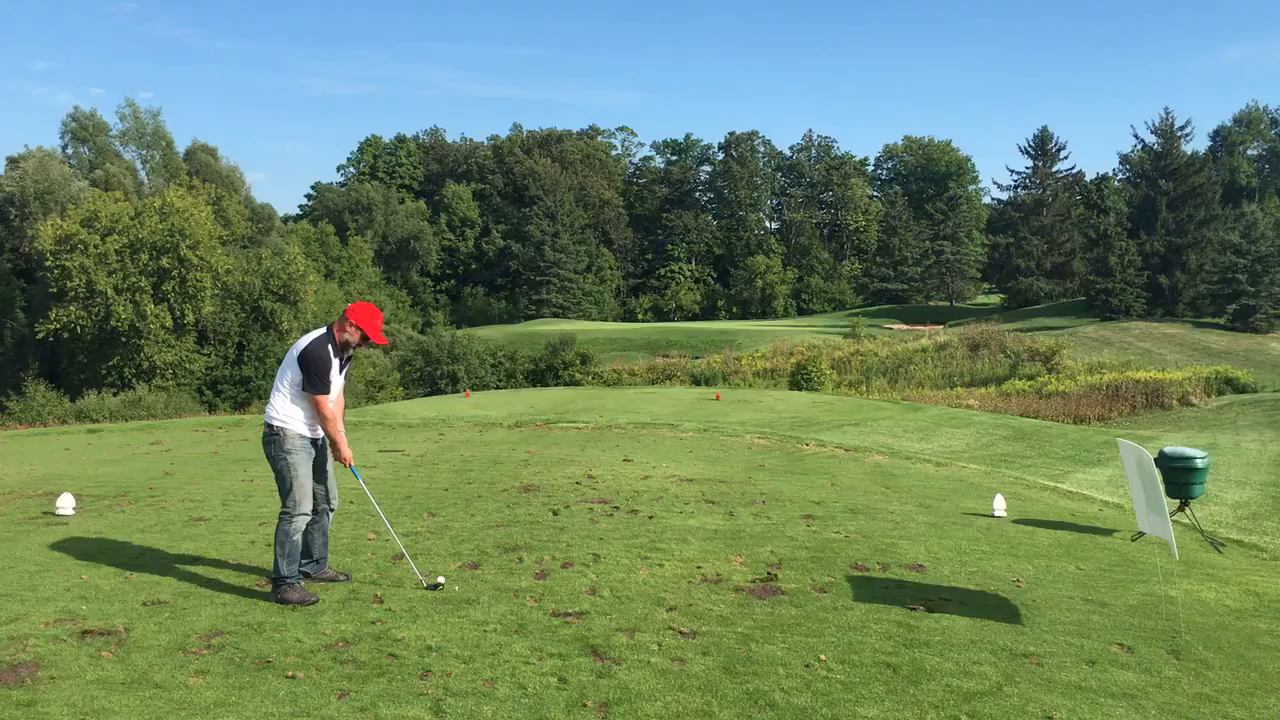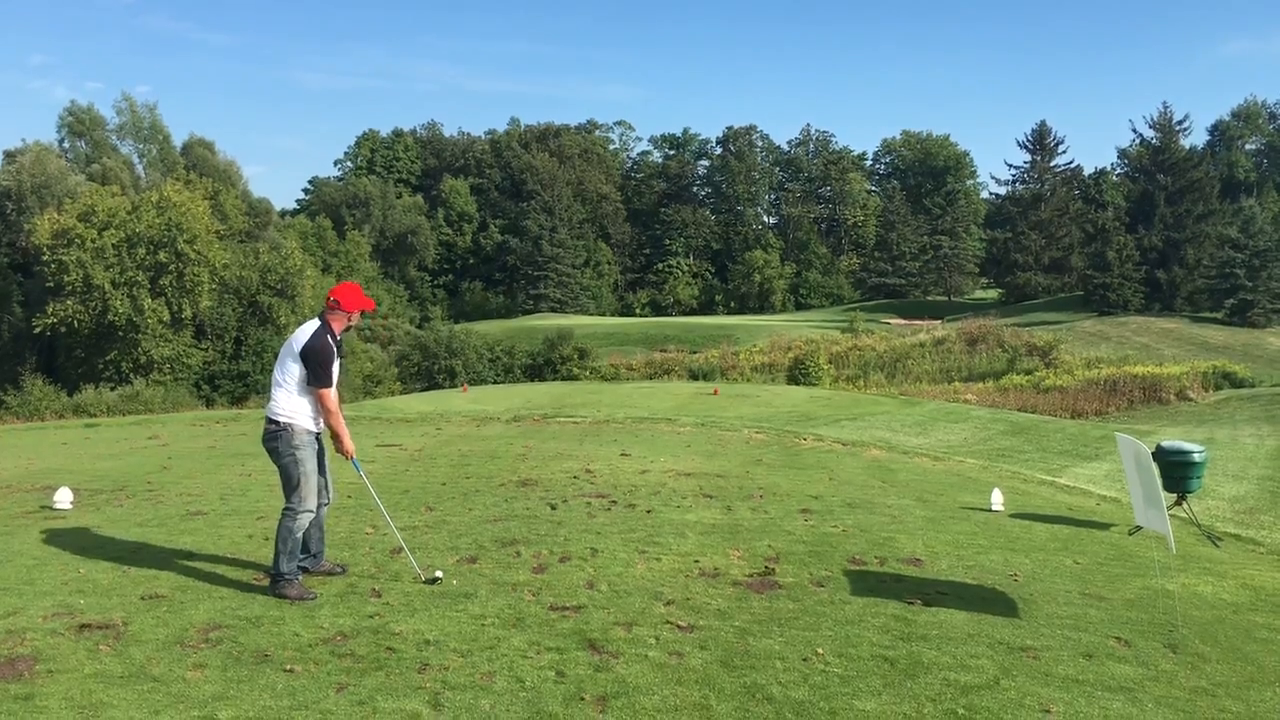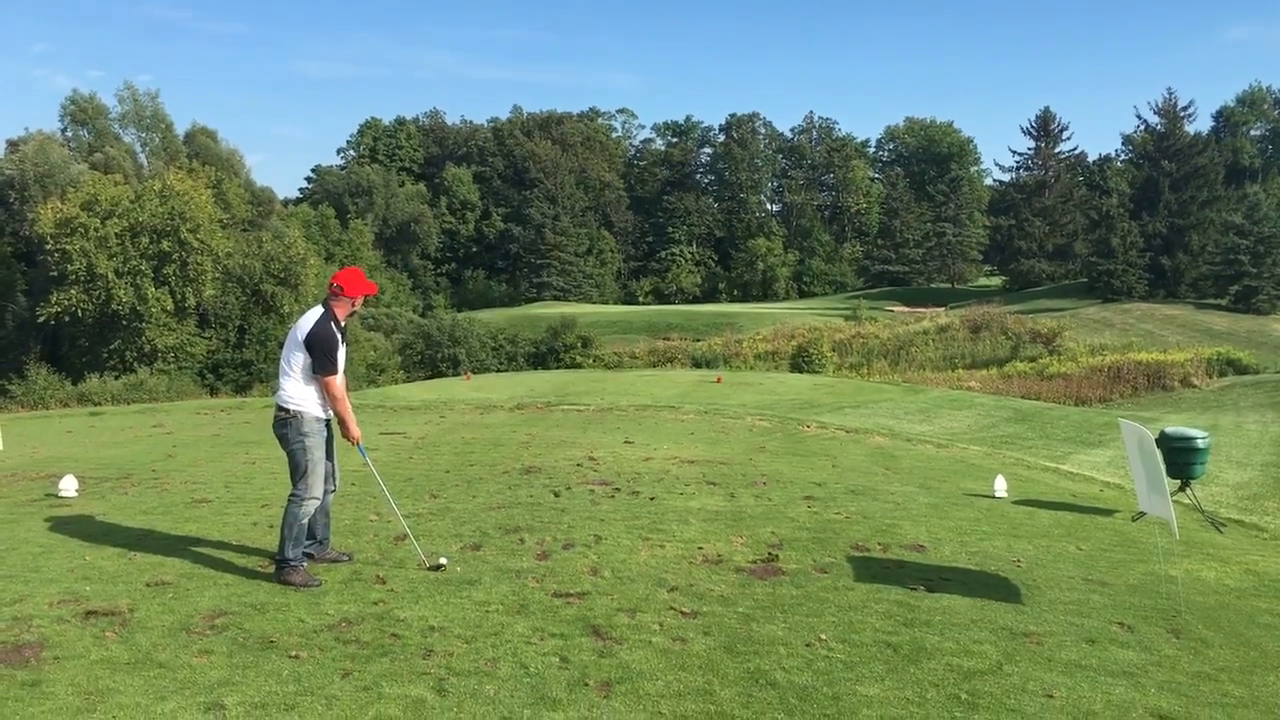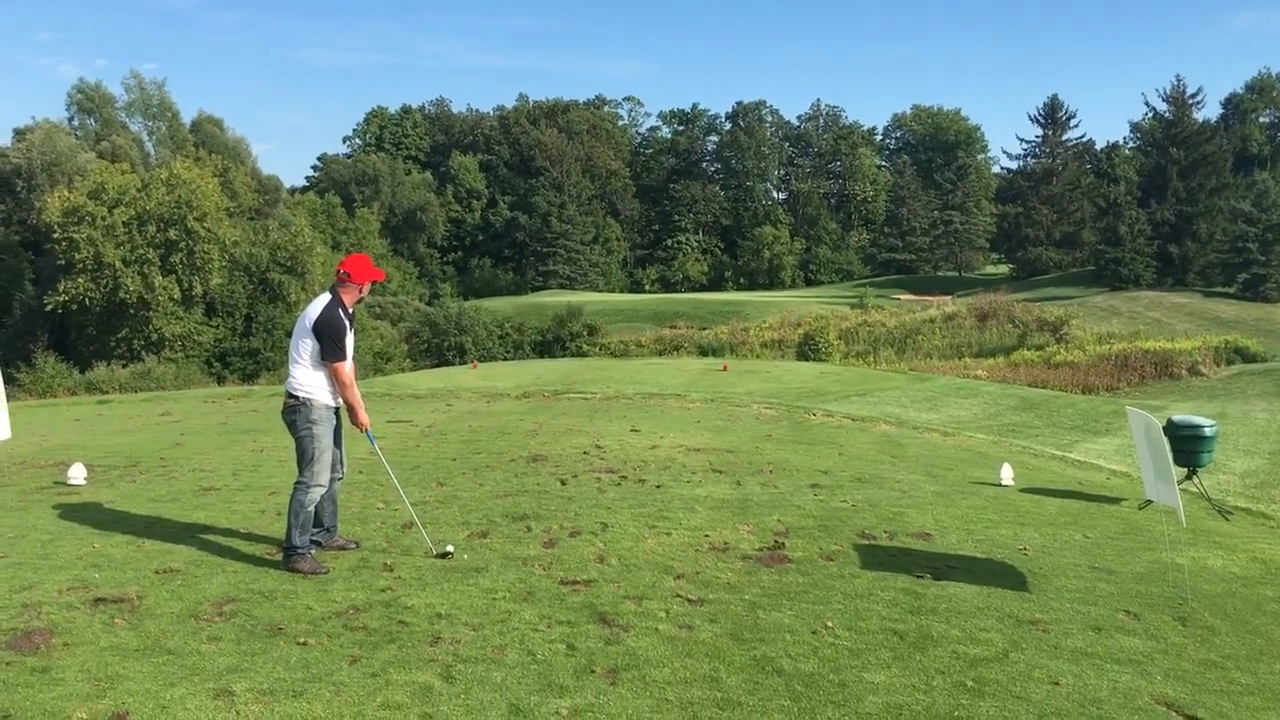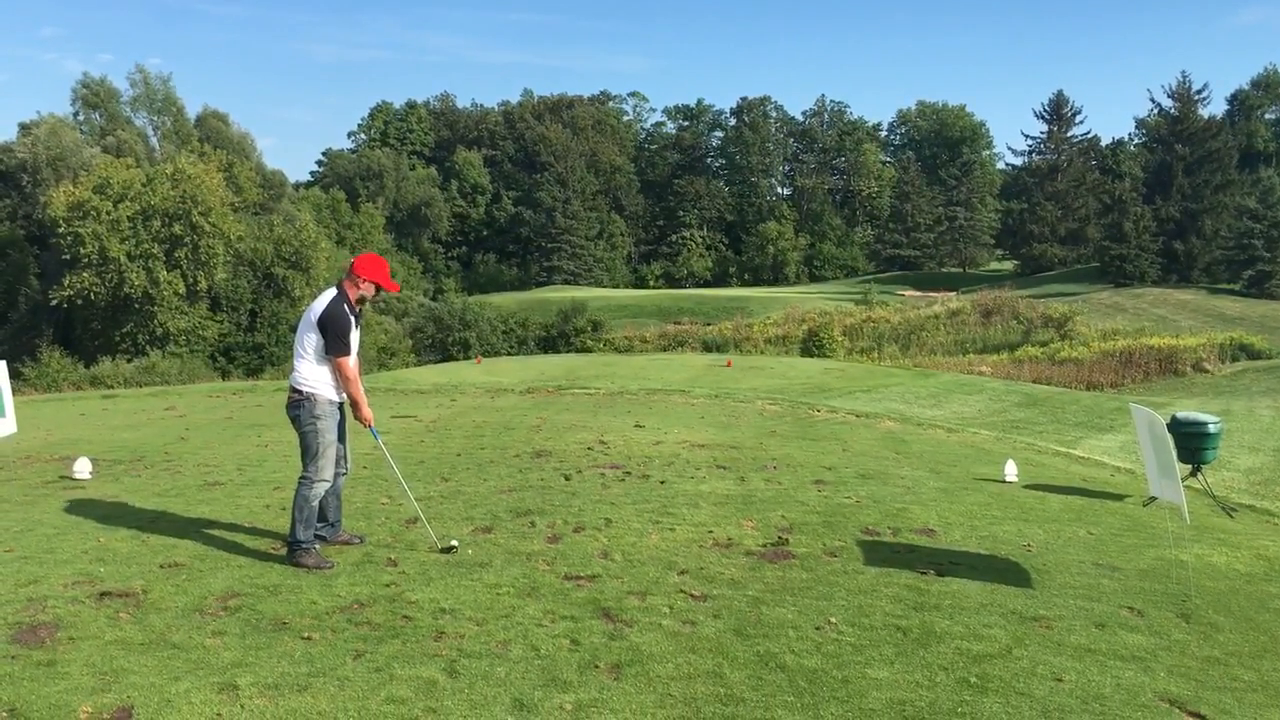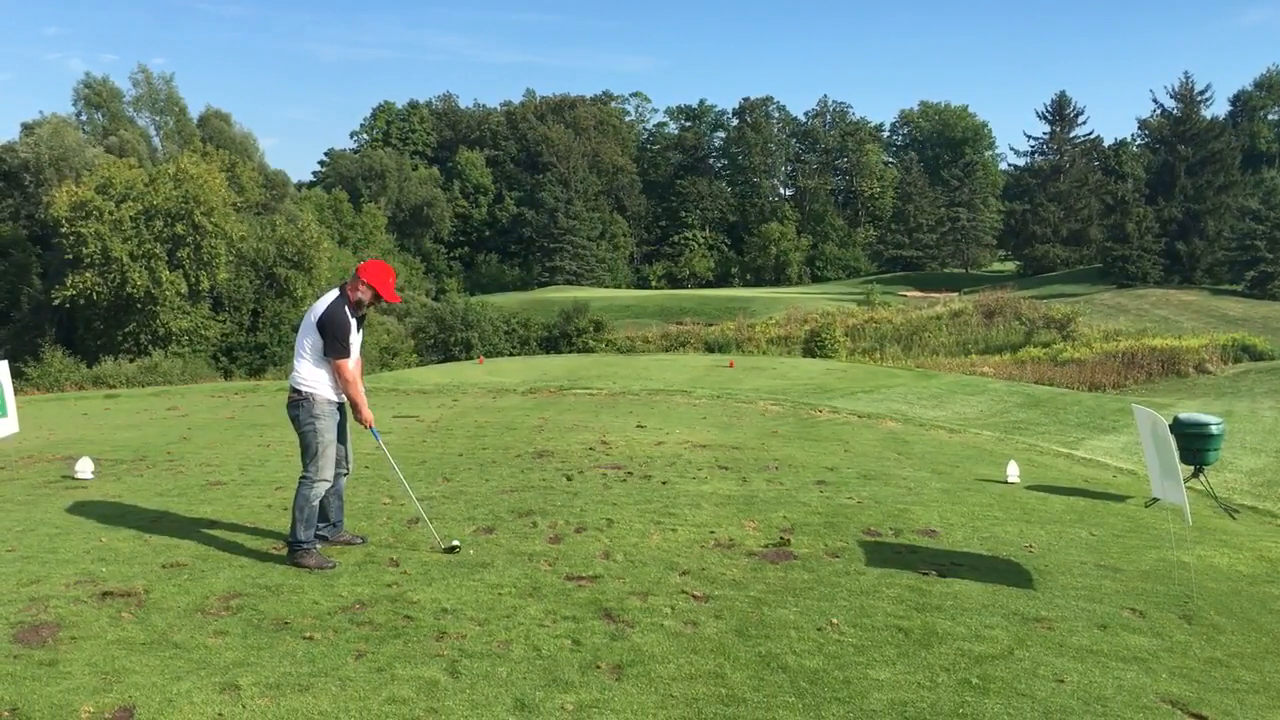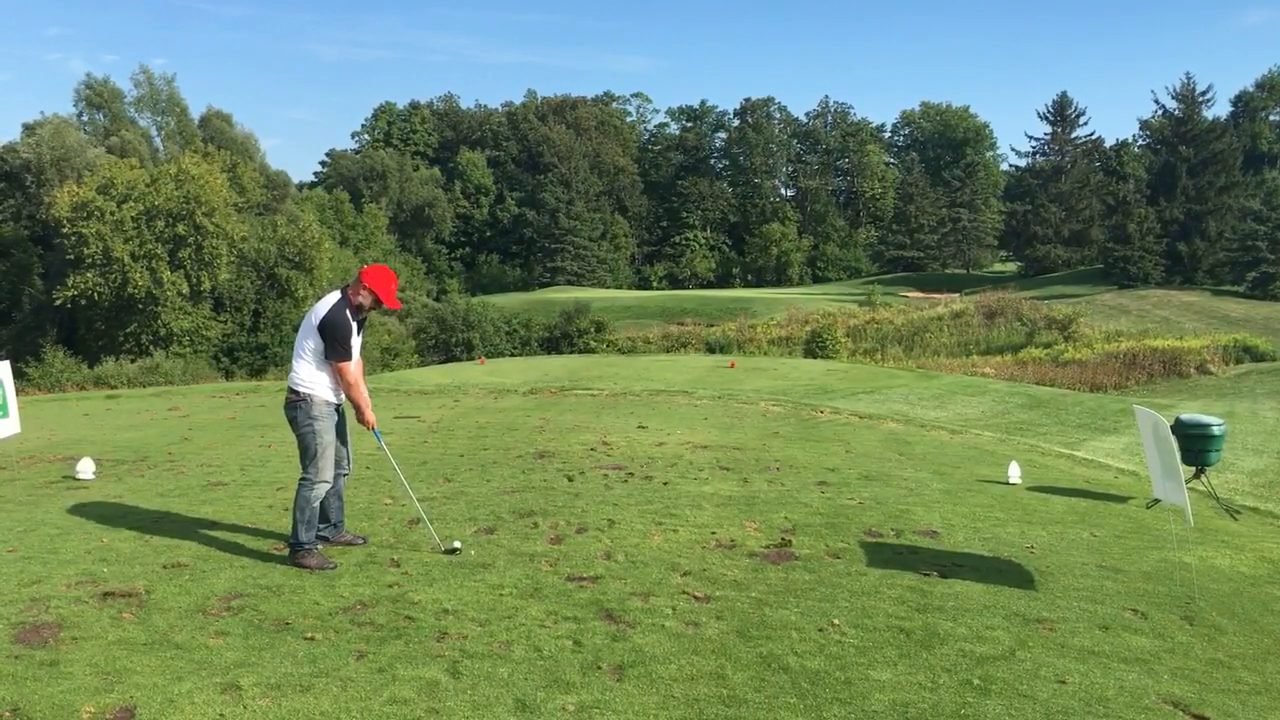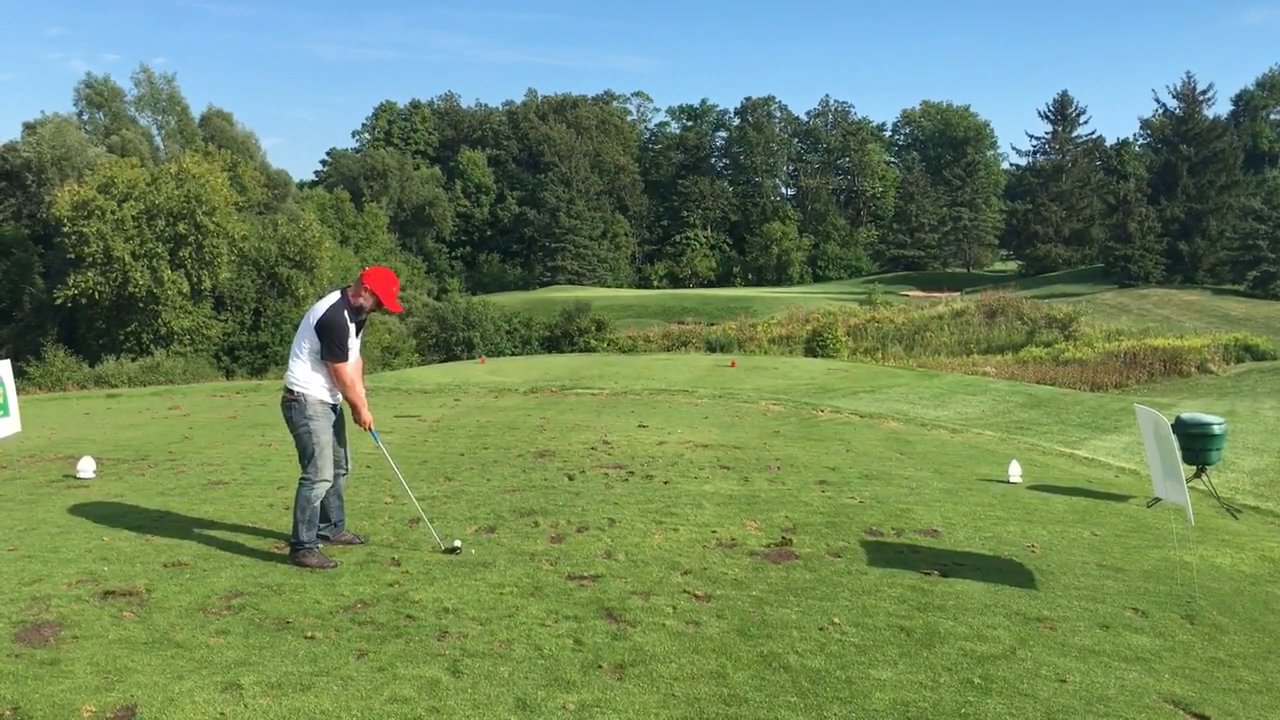
dt=0.4s
person 1, frame 1
left shoulder: (341, 350)
right shoulder: (316, 351)
left elbow: (336, 397)
right elbow: (323, 408)
left wrist: (340, 439)
right wrist: (341, 446)
left hip: (313, 436)
right hip: (287, 436)
left knee: (324, 503)
right knee: (298, 509)
left ankle: (313, 565)
right ankle: (285, 583)
person 1, frame 2
left shoulder: (326, 336)
right shoulder: (318, 344)
left elbow: (330, 392)
right elbow: (325, 400)
left wrist: (340, 430)
right wrist: (343, 437)
left hip: (306, 430)
right hip: (290, 431)
left knee: (320, 497)
right knee: (302, 505)
left ankle: (311, 559)
right ankle: (283, 579)
person 1, frame 3
left shoulder: (330, 322)
right shoulder: (322, 331)
left elbow: (337, 376)
right elbow: (331, 387)
left wrist: (347, 416)
right wrist: (348, 423)
left hip: (316, 417)
right hip: (300, 419)
left knee: (326, 484)
right knee: (308, 492)
left ankle: (316, 546)
right ankle: (288, 565)
person 1, frame 4
left shoulder: (338, 309)
right shoulder: (330, 317)
left elbow: (346, 365)
right elbow: (340, 374)
left wrist: (355, 402)
right wrist: (358, 410)
left hip: (325, 404)
right hip: (310, 406)
left knee: (333, 473)
right knee: (313, 479)
left ankle: (323, 534)
right ankle: (295, 552)
person 1, frame 5
left shoulder: (348, 306)
right shoulder: (335, 312)
left elbow: (351, 359)
right elbow: (344, 370)
left wrist: (359, 399)
right wrist: (361, 405)
left hip: (329, 400)
right hip: (313, 401)
left knee: (336, 468)
right knee: (318, 475)
left ankle: (328, 529)
right ankle: (300, 547)
person 1, frame 6
left shoulder: (354, 308)
right shoulder: (335, 314)
left elbow: (353, 358)
right elbow: (343, 372)
left wrist: (361, 399)
right wrist: (361, 407)
left hip: (331, 400)
right hip: (313, 401)
left knee: (338, 468)
right knee: (318, 474)
left ankle: (329, 529)
right ankle: (300, 547)
person 1, frame 7
left shoulder: (353, 310)
right shoulder: (337, 317)
left elbow: (354, 358)
right elbow: (345, 375)
left wrist: (364, 398)
right wrist: (363, 408)
left hip: (329, 400)
right hip: (310, 401)
left knee: (339, 468)
right knee: (318, 475)
left ankle: (330, 529)
right ankle: (302, 548)
person 1, frame 8
left shoulder: (355, 312)
right shoulder: (334, 317)
left elbow: (353, 357)
right elbow: (340, 374)
left wrist: (361, 398)
right wrist: (360, 409)
left hip: (328, 400)
right hip: (307, 401)
left knee: (338, 466)
right knee: (318, 474)
left ankle: (330, 529)
right ankle: (303, 547)
